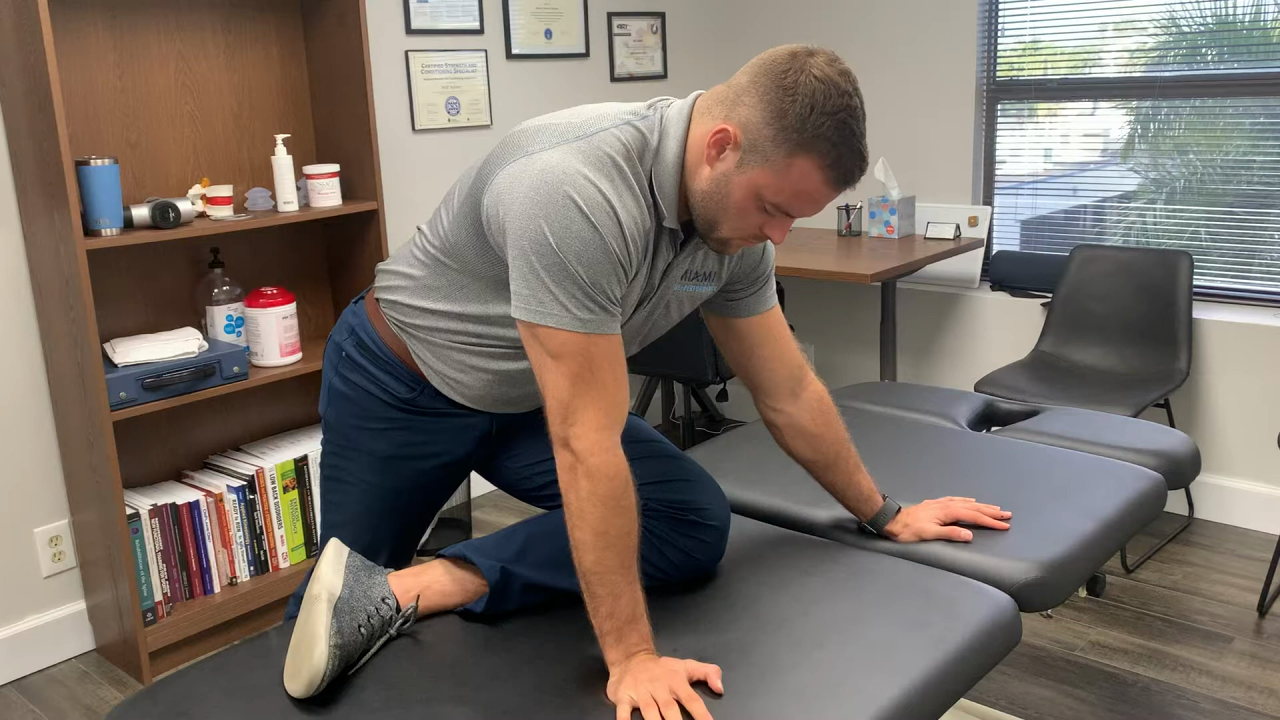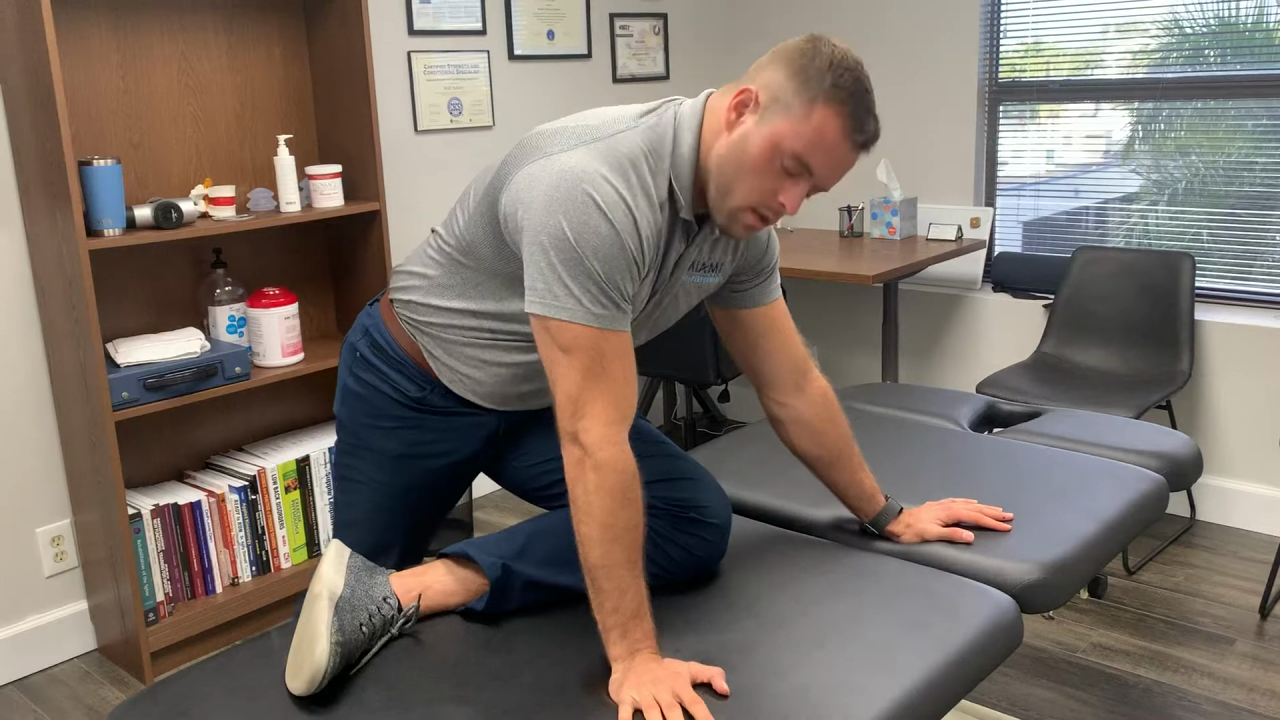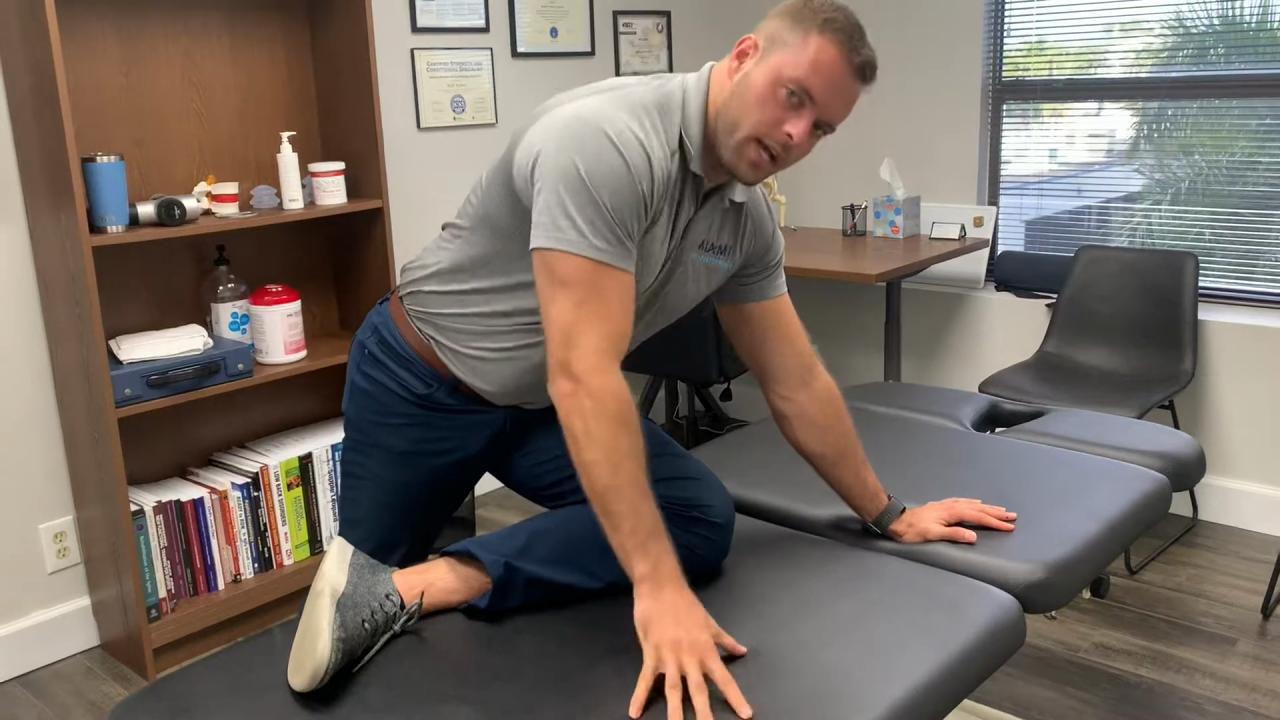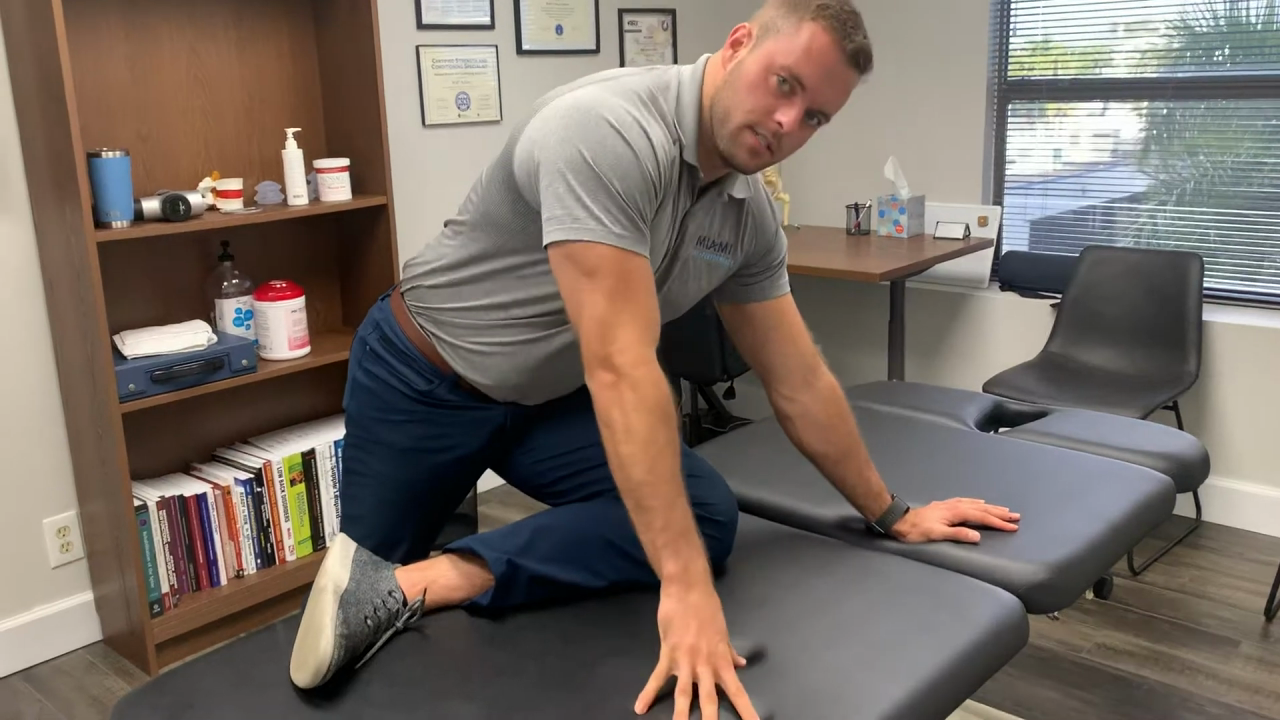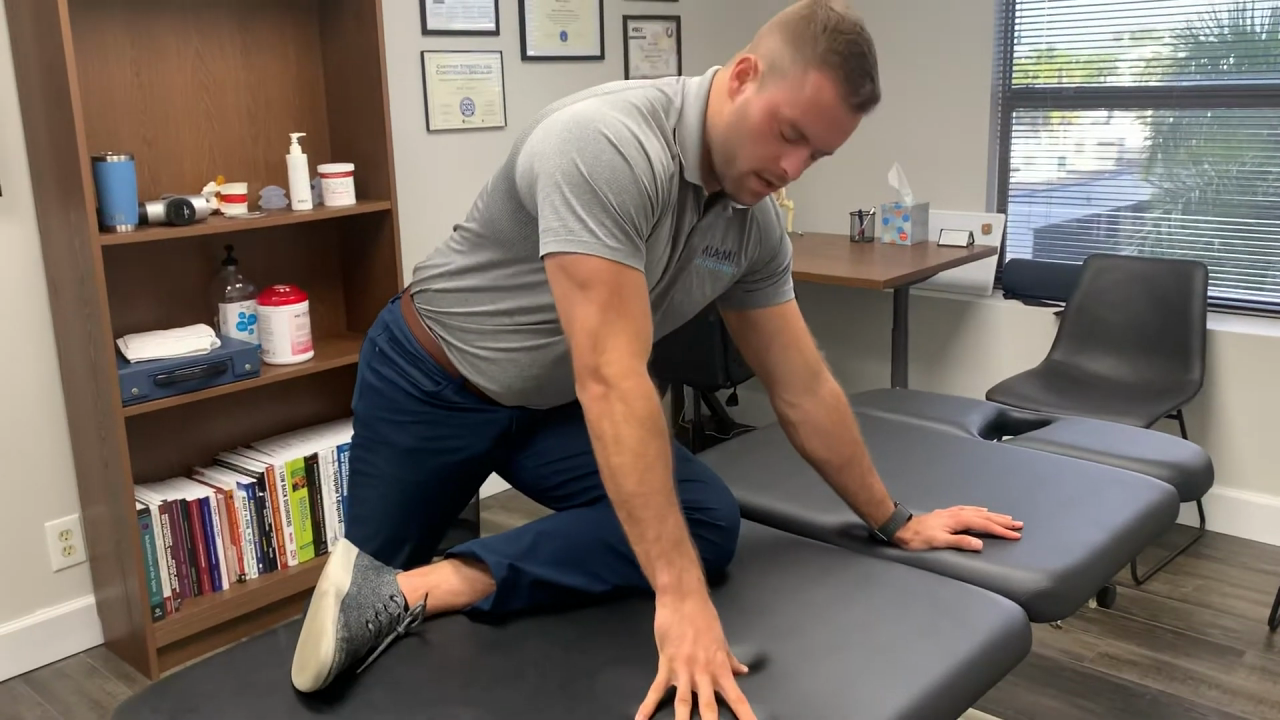
dt=0.4s
person 1, frame 1
left shoulder: (735, 225)
right shoulder: (576, 189)
left elbow: (788, 394)
right elbow: (587, 445)
left wrist: (886, 515)
right wrist: (631, 657)
left hip: (528, 395)
right hip: (402, 381)
left knee: (695, 522)
right knee: (330, 632)
left ankle: (405, 593)
person 1, frame 2
left shoulder: (740, 219)
right shoulder: (594, 188)
left elbow: (791, 389)
right elbow: (595, 440)
left wrist: (887, 516)
right wrist: (634, 656)
left hip: (534, 395)
right hip: (415, 381)
left knee: (696, 522)
left ankle: (407, 592)
person 1, frame 3
left shoulder: (748, 218)
right shoulder: (609, 139)
left elbow: (795, 383)
right elbow: (583, 377)
left wrist: (889, 515)
right wrist: (656, 587)
left hip: (538, 399)
right hip: (422, 381)
left knee: (700, 520)
left ankle: (415, 590)
person 1, frame 4
left shoulder: (749, 217)
right shoulder: (606, 130)
left elbow: (798, 383)
right elbow: (620, 369)
left wrist: (892, 514)
right wrist: (686, 585)
left hip: (547, 396)
right hip: (424, 377)
left knee: (706, 517)
right knee: (374, 573)
left ankle: (417, 586)
person 1, frame 5
left shoulder: (754, 226)
right shoulder: (605, 143)
left elbow: (802, 390)
right elbow: (611, 381)
left wrist: (895, 522)
right wrist: (680, 596)
left hip: (550, 403)
right hip: (431, 381)
left knee: (707, 522)
right knee: (371, 629)
left ankle: (419, 592)
